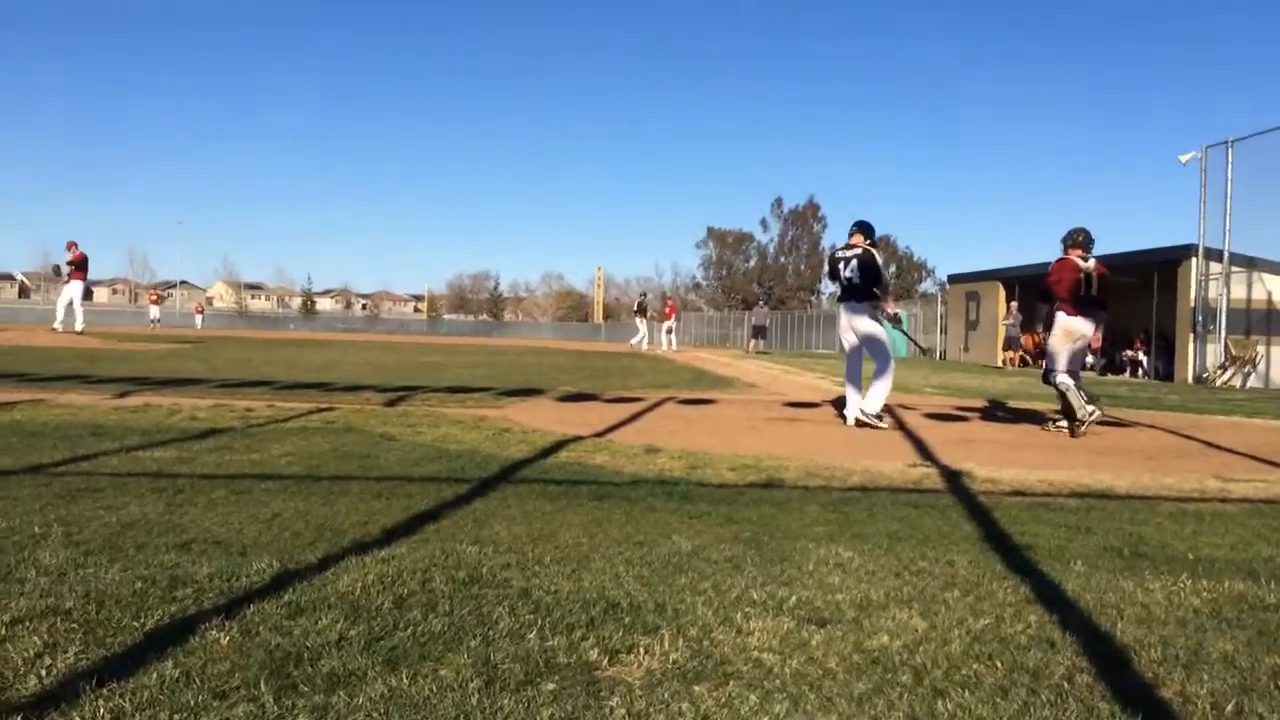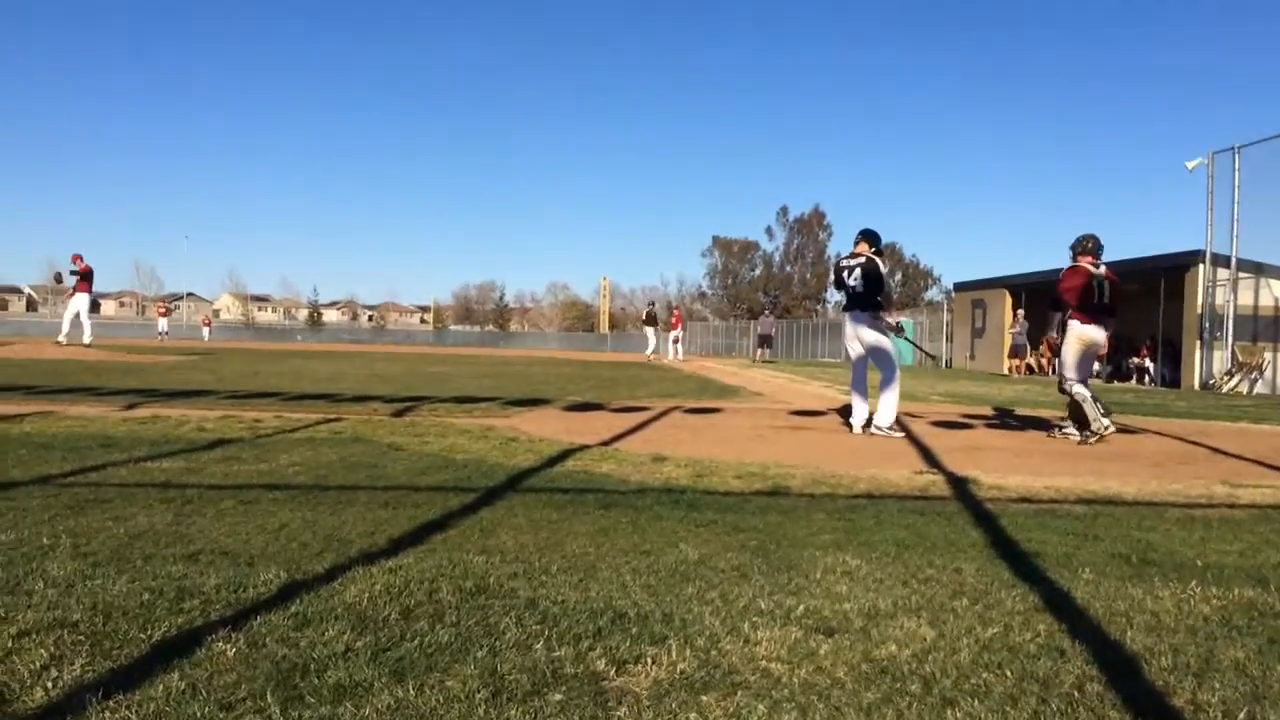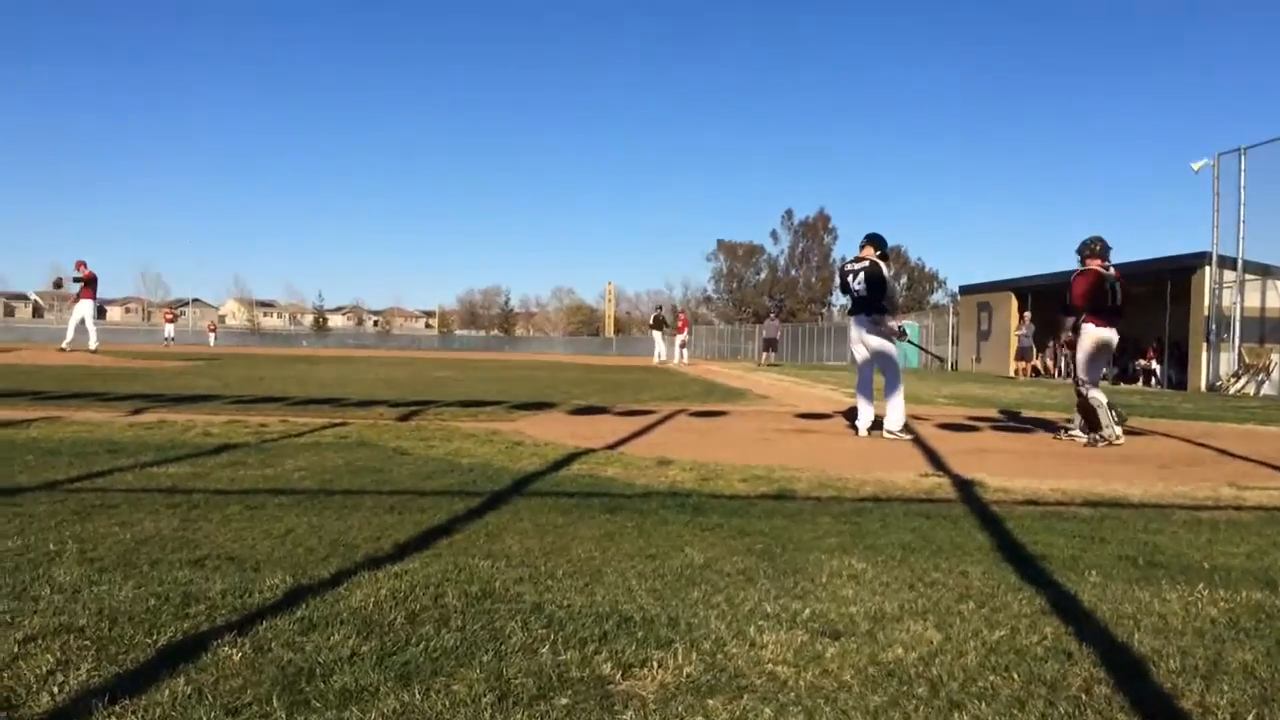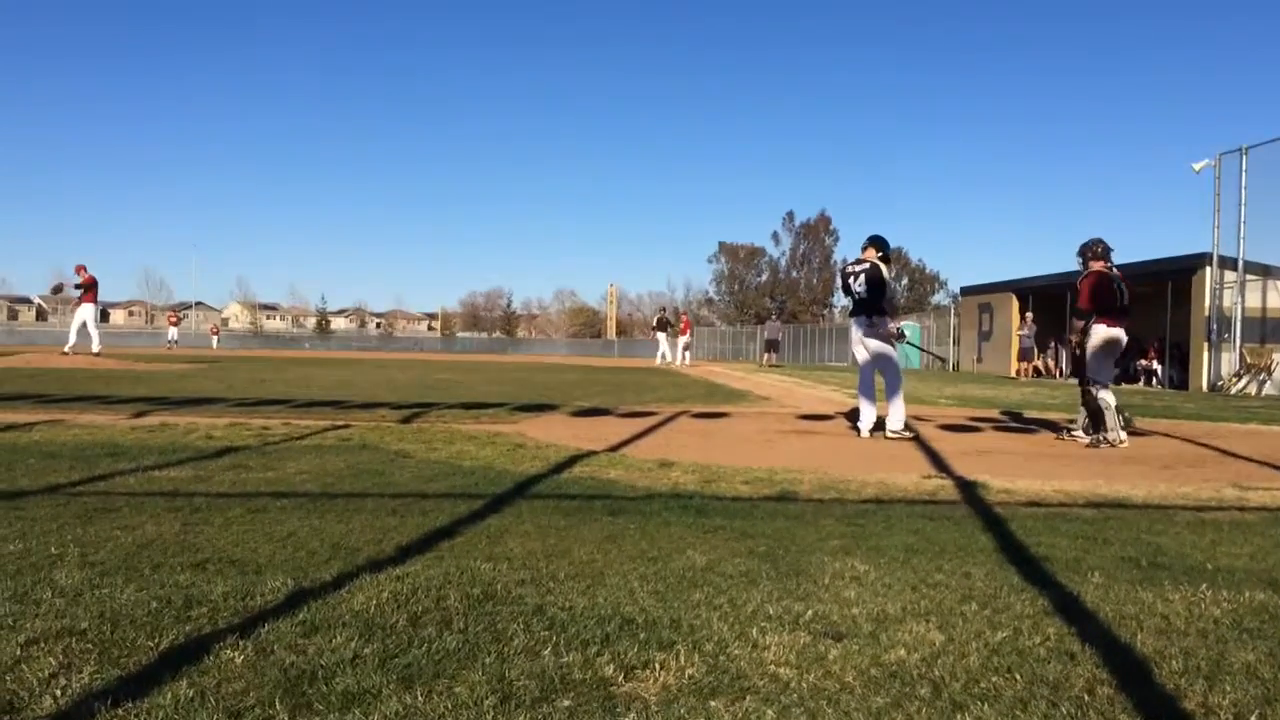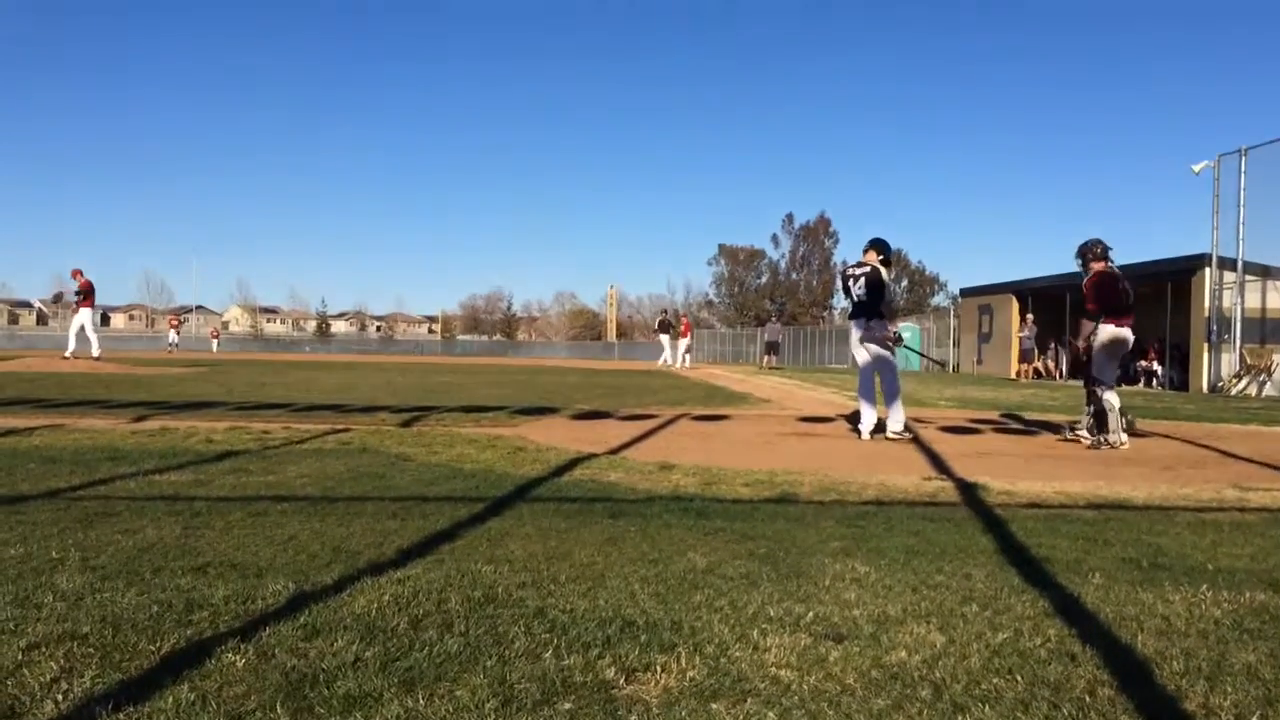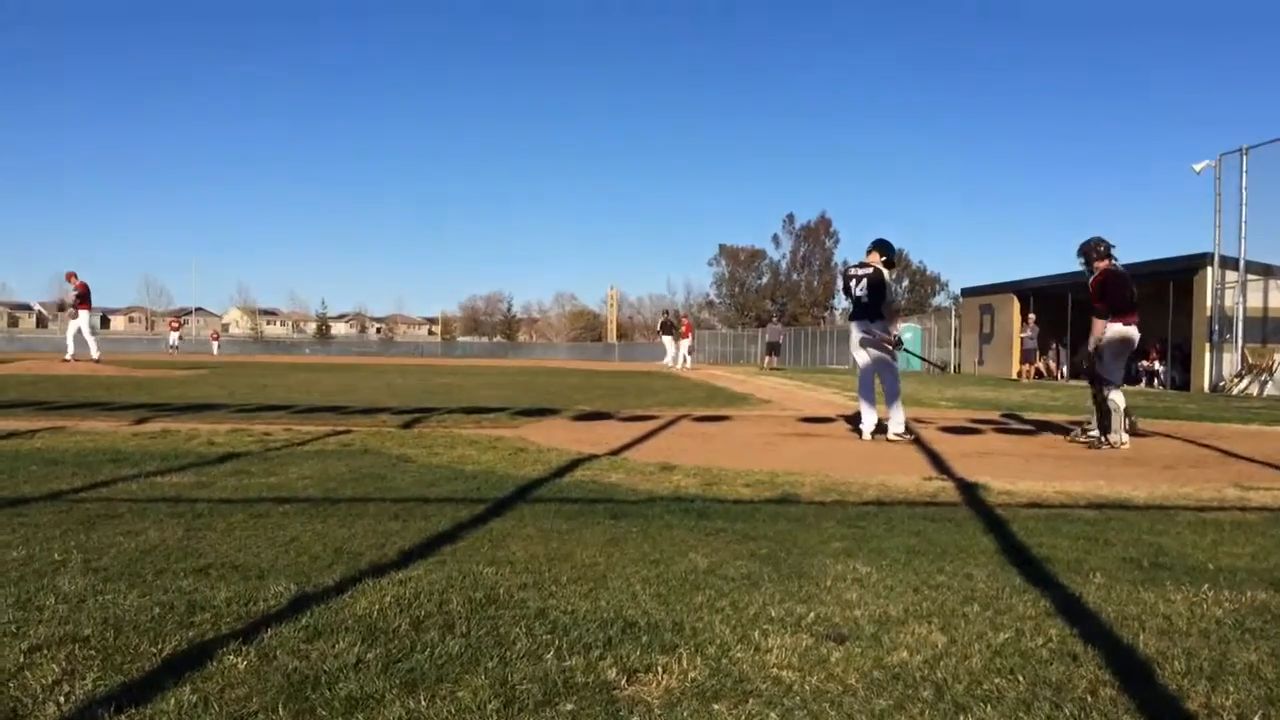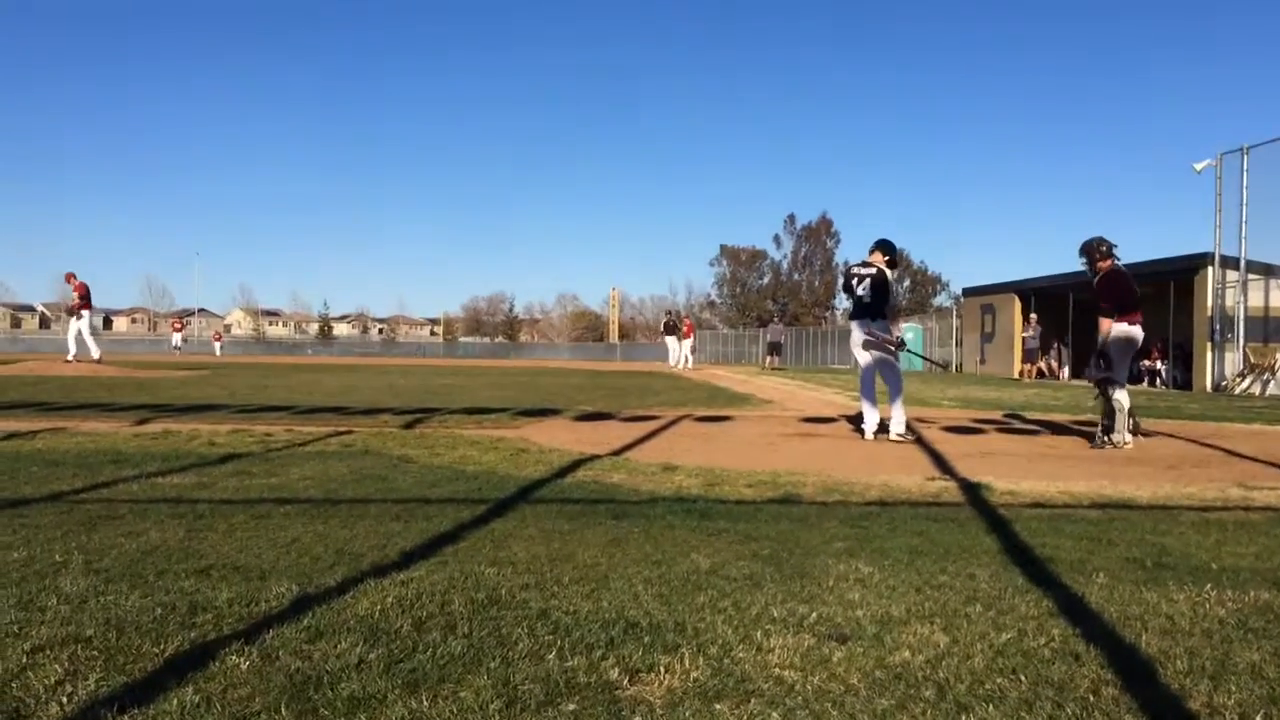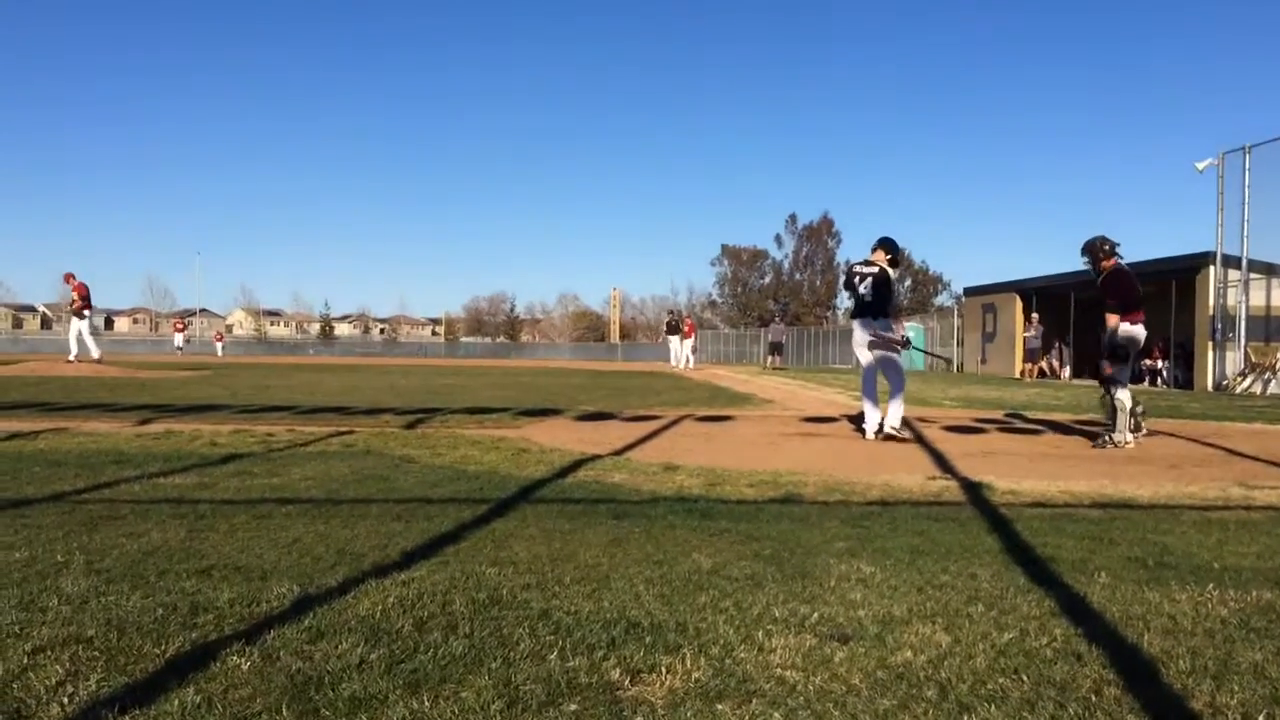
dt=0.1s
person 1, frame 1
left shoulder: (1061, 265)
right shoulder: (1101, 271)
left elbow: (1047, 297)
right elbow: (1102, 305)
right wrist: (1098, 332)
left hip: (1066, 322)
right hip: (1088, 325)
left knee: (1055, 373)
right knee: (1071, 372)
left ankle: (1085, 411)
right ankle: (1066, 419)
person 1, frame 2
left shoulder: (1072, 272)
right shoulder: (1110, 277)
left elbow: (1058, 306)
right elbow: (1111, 312)
left wrist: (1052, 332)
right wrist: (1105, 337)
left hip: (1078, 330)
right hip: (1098, 332)
left knee: (1070, 381)
right knee: (1080, 379)
left ankle: (1101, 423)
right ankle: (1073, 426)
person 1, frame 3
left shoulder: (1085, 276)
right shoulder: (1117, 278)
left elbow: (1073, 309)
right elbow: (1119, 313)
left hip: (1092, 332)
right hip: (1111, 333)
left knee: (1088, 383)
right knee: (1086, 381)
left ankle: (1111, 430)
right ankle: (1081, 428)
person 1, frame 4
left shoulder: (1091, 278)
right shoulder: (1120, 279)
left elbow: (1081, 313)
right elbow: (1123, 312)
left wrist: (1075, 336)
left hip: (1100, 332)
right hip: (1118, 334)
left knee: (1097, 384)
right knee: (1091, 382)
left ankle: (1115, 434)
right ankle: (1083, 429)
person 1, frame 5
left shoulder: (1096, 279)
right shoulder: (1118, 277)
left elbow: (1091, 315)
left wrist: (1081, 340)
left hip: (1108, 333)
right hip: (1123, 332)
left knee: (1103, 385)
right knee: (1095, 382)
left ankle: (1116, 436)
right ankle: (1085, 430)
person 1, frame 6
left shoulder: (1102, 277)
right shoulder: (1121, 274)
left elbow: (1100, 314)
left wrist: (1091, 344)
left hip: (1114, 332)
right hip: (1129, 330)
left knee: (1109, 384)
right knee: (1100, 380)
left ankle: (1118, 436)
right ankle: (1095, 429)
person 1, frame 7
left shoulder: (1107, 277)
right shoulder: (1121, 274)
left elbow: (1107, 314)
left wrist: (1101, 346)
left hip: (1120, 331)
right hip: (1132, 330)
left knee: (1114, 383)
right knee: (1111, 381)
left ankle: (1120, 436)
right ankle: (1110, 428)
person 1, frame 8
left shoulder: (1111, 276)
right shoulder: (1123, 272)
left elbow: (1113, 311)
left wrist: (1110, 341)
left hip: (1123, 330)
right hip: (1135, 328)
left knee: (1116, 382)
right knee: (1115, 380)
left ankle: (1122, 435)
right ankle: (1135, 423)
person 2, frame 1
left shoulder: (835, 255)
right shoulder: (869, 253)
right elbow: (881, 285)
right wrist: (891, 311)
left hip: (845, 312)
right hip: (866, 312)
left knee: (852, 363)
right knee: (885, 361)
left ankle: (851, 413)
right ankle: (868, 410)
person 2, frame 2
left shoulder: (840, 264)
right shoulder: (873, 262)
right elbow: (884, 293)
right wrist: (894, 321)
left hip: (850, 321)
right hip: (870, 321)
left knee: (858, 372)
right knee: (890, 371)
left ankle: (857, 421)
right ankle: (882, 423)
person 2, frame 3
left shoulder: (845, 268)
right shoulder: (877, 265)
right elbow: (887, 297)
right wrist: (897, 324)
left hip: (855, 325)
right hip: (876, 324)
left knee: (864, 374)
right knee: (893, 375)
left ankle: (863, 424)
right ankle: (893, 426)
person 2, frame 4
left shoulder: (846, 270)
right shoulder: (878, 267)
right elbow: (886, 299)
right wrist: (895, 326)
left hip: (856, 326)
right hip: (876, 326)
left knee: (865, 375)
right knee: (893, 376)
left ankle: (865, 425)
right ankle: (895, 426)
person 2, frame 5
left shoulder: (847, 272)
right shoulder: (878, 271)
right elbow: (885, 304)
right wrist: (894, 329)
left hip: (856, 328)
right hip: (875, 328)
left knee: (865, 378)
right knee: (890, 378)
left ankle: (865, 428)
right ankle: (895, 427)
person 2, frame 6
left shoulder: (849, 272)
right shoulder: (880, 272)
right elbow: (886, 305)
right wrist: (894, 332)
left hip: (856, 329)
right hip: (876, 330)
left knee: (866, 379)
right knee: (890, 380)
left ankle: (867, 428)
right ankle: (896, 428)
person 2, frame 7
left shoulder: (851, 270)
right shoulder: (883, 273)
right elbow: (888, 307)
right wrist: (897, 333)
left hip: (857, 329)
right hip: (878, 329)
left knee: (867, 378)
right knee: (894, 379)
left ankle: (869, 427)
right ankle: (898, 428)
person 2, frame 8
left shoulder: (853, 269)
right shoulder: (885, 272)
right elbow: (890, 306)
right wrist: (901, 332)
left hip: (859, 328)
right hip: (880, 327)
left knee: (868, 377)
right knee: (896, 378)
left ankle: (870, 427)
right ankle: (892, 424)
